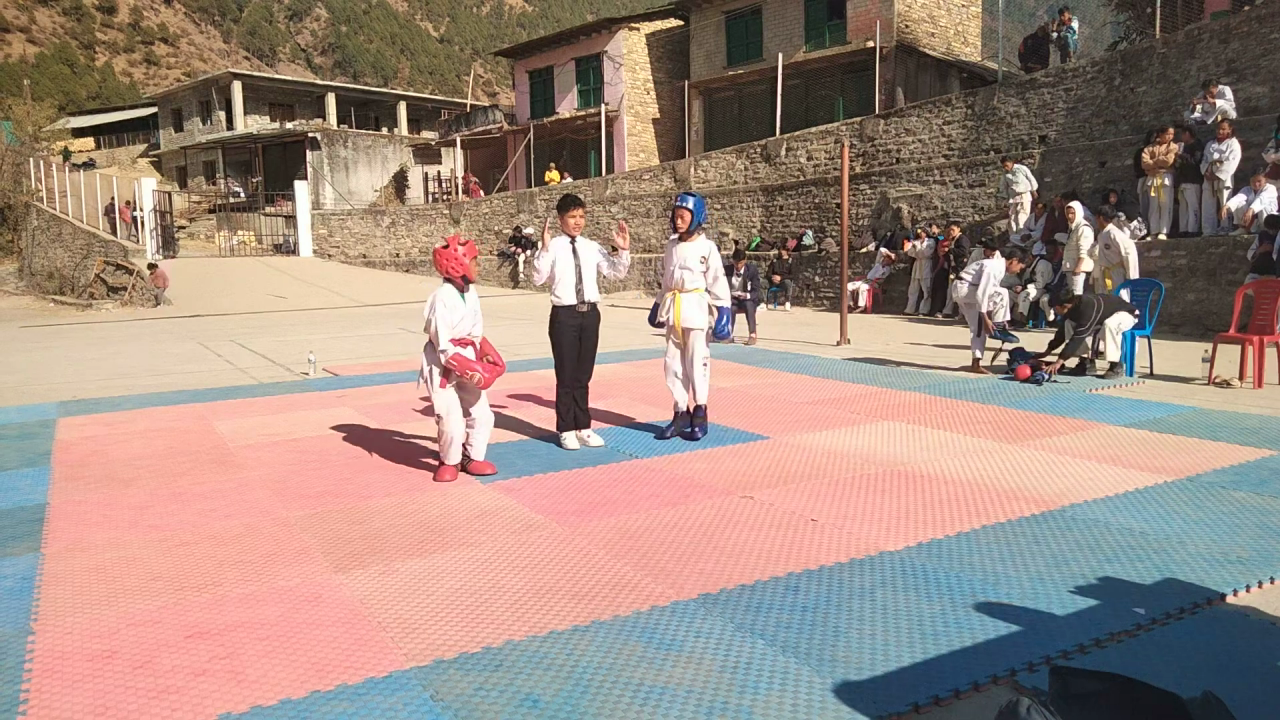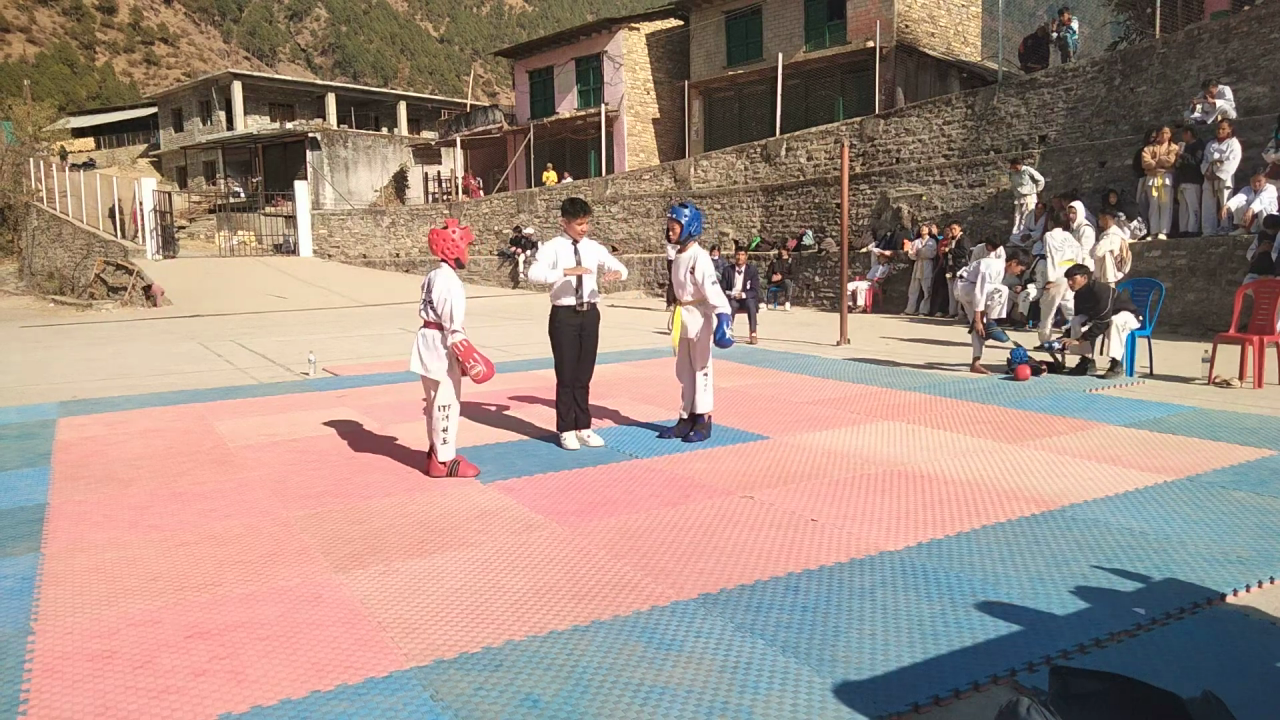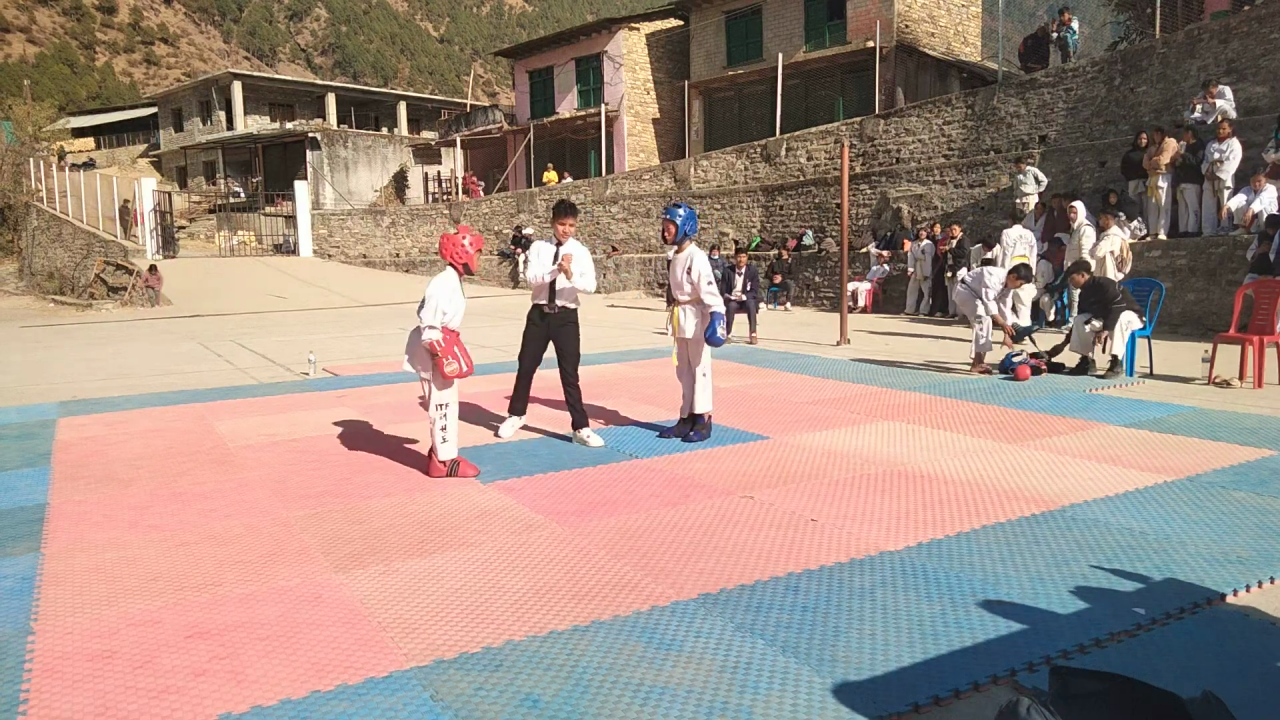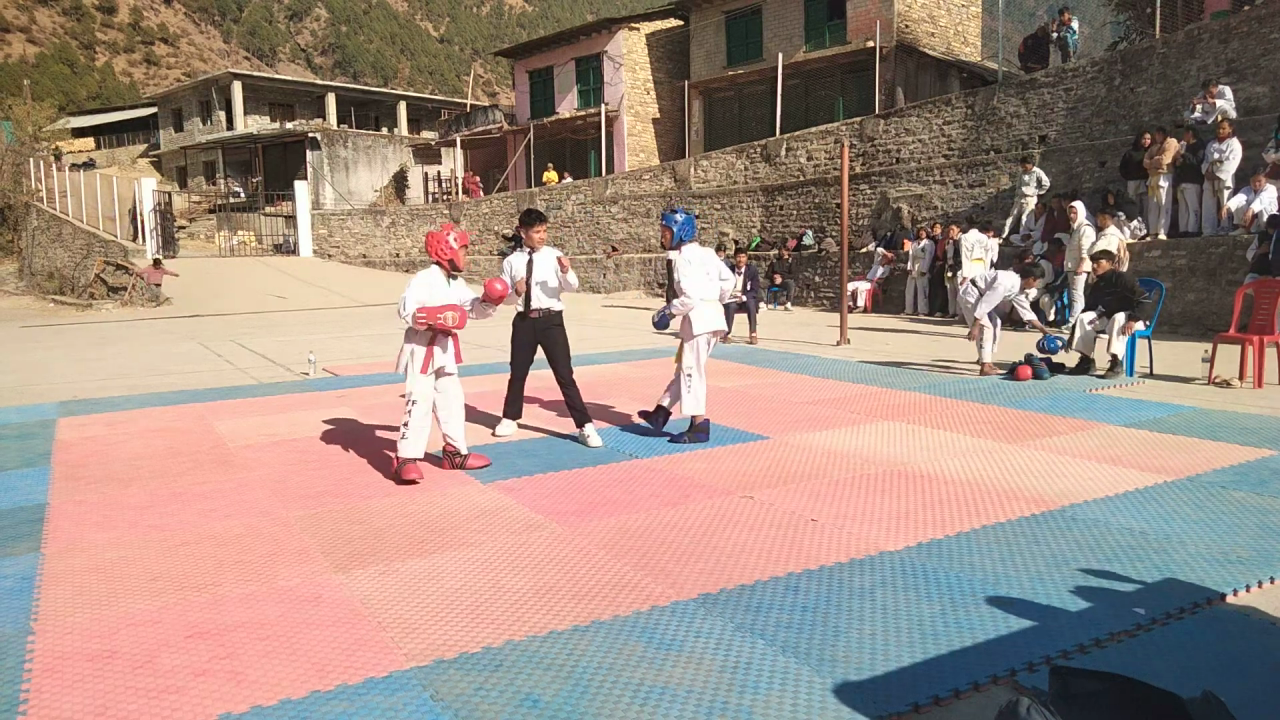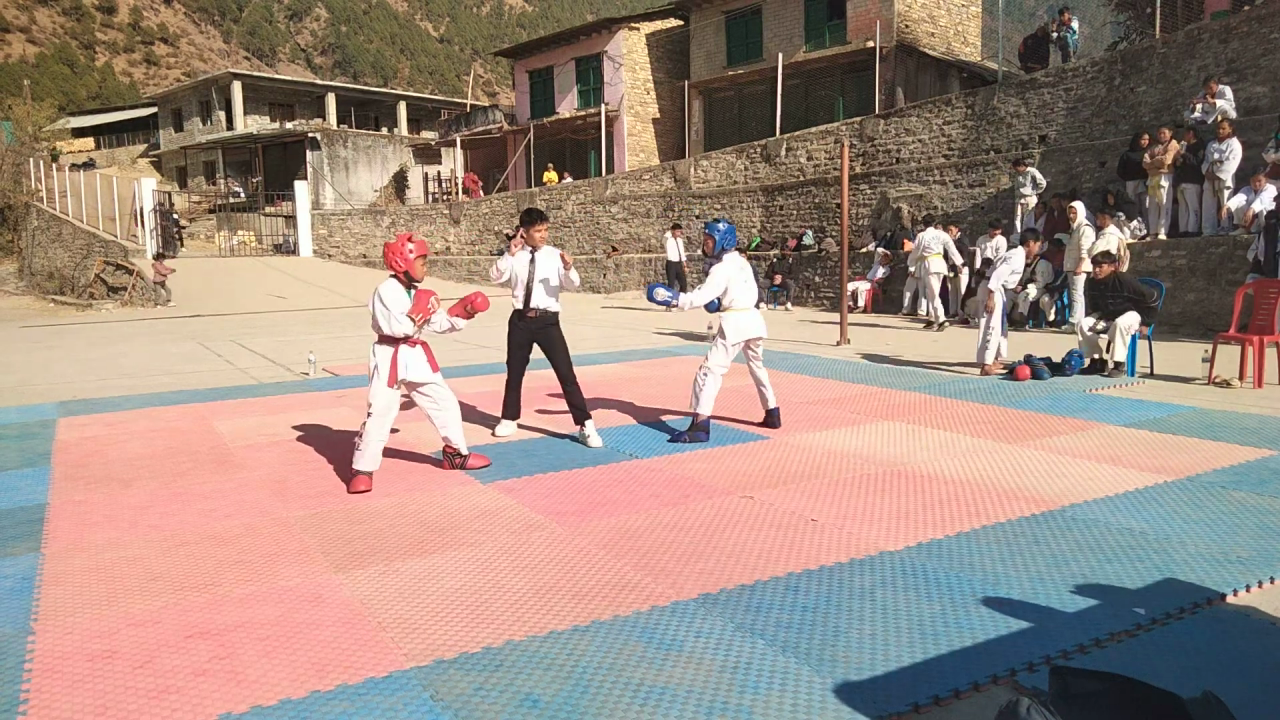
dt=0.7s
person 1, frame 1
left shoulder: (470, 292)
right shoulder: (441, 299)
right elbow: (443, 345)
left wrist: (488, 355)
right wrist: (470, 368)
left hip: (465, 358)
right hip: (443, 362)
left knee: (481, 413)
right knee: (450, 417)
left ankle: (473, 456)
right ankle: (449, 461)
person 1, frame 2
left shoulder: (433, 276)
right shoulder: (449, 281)
right elbow: (453, 324)
right wrist: (468, 357)
left hip: (428, 341)
right hip: (442, 347)
left knee: (437, 405)
right knee: (446, 405)
left ankle: (438, 454)
right ankle: (444, 461)
person 1, frame 3
left shoulder: (454, 281)
right shoulder: (444, 283)
right elbow: (429, 324)
left wrist: (456, 351)
right wrist: (442, 354)
left hip: (443, 348)
right hip: (433, 349)
left knee: (447, 401)
right knee: (442, 402)
left ankle: (443, 452)
right ankle: (443, 460)
person 1, frame 4
left shoulder: (456, 282)
right shoulder: (425, 278)
left elbow: (476, 308)
right elbow: (408, 312)
left wrist: (490, 298)
right wrist: (438, 317)
left hip: (444, 346)
right hip: (421, 346)
left knee: (452, 399)
right knee: (419, 400)
left ankle: (455, 453)
right ankle: (407, 460)
person 1, frame 5
left shoulder: (418, 292)
right shoulder: (386, 291)
left elbow: (440, 322)
right elbow: (396, 327)
left wrist: (465, 310)
right wrist: (420, 311)
left hip: (417, 356)
right hip: (390, 358)
left knee: (445, 403)
right knee: (379, 413)
left ankle: (456, 453)
right ankle: (362, 470)
person 2, frame 1
left shoulder: (592, 248)
right shoulder: (553, 248)
left elbow: (616, 273)
right elbow: (538, 279)
left wrist: (623, 250)
right wrist: (544, 249)
left hip: (590, 313)
right hip: (564, 315)
left knee: (583, 375)
right knee: (566, 375)
left ankle: (583, 427)
right ankle: (566, 430)
person 2, frame 2
left shoulder: (594, 247)
right shoulder: (552, 247)
left elbow: (619, 267)
right elbow: (534, 273)
left wrist: (617, 272)
right wrist: (567, 271)
left hip: (589, 314)
right hip: (564, 314)
left knee: (584, 375)
right knee: (566, 375)
left ankle: (583, 427)
right ankle: (566, 430)
person 2, frame 3
left shoulder: (581, 252)
right shoulder: (539, 248)
left elbow: (591, 285)
right elbow: (532, 278)
left wrist: (570, 275)
right wrist: (555, 269)
left hip: (566, 316)
right hip: (539, 314)
left knee: (570, 374)
right knee: (526, 367)
left ankle: (581, 428)
right ankle: (515, 415)
person 2, frame 4
left shoulder: (554, 256)
right shoulder: (512, 261)
left elbow: (572, 287)
right elbow: (503, 296)
left wrist: (566, 272)
right wrist: (515, 293)
left hip: (551, 320)
right hip: (524, 321)
left knee: (564, 374)
right knee: (518, 372)
left ankle: (585, 427)
right ankle: (510, 419)
person 2, frame 5
left shoulder: (555, 255)
right shoulder: (514, 257)
left elbow: (573, 284)
right elbow: (495, 276)
left wrist: (568, 268)
right wrist: (509, 254)
left hip: (547, 320)
right hip: (520, 320)
left knee: (565, 370)
right knee: (515, 372)
left ankle: (585, 426)
right ankle: (509, 419)
person 3, frame 1
left shoulder: (706, 247)
right shoulder: (672, 245)
left elbow: (718, 281)
left wrist: (723, 312)
right wrist: (658, 305)
left hip: (697, 306)
right hip: (673, 307)
left knee: (696, 360)
right knee: (673, 361)
left ankle: (699, 413)
right ankle: (681, 414)
person 3, frame 2
left shoulder: (699, 256)
right shoulder: (680, 255)
left elbow: (712, 289)
left wrist: (723, 318)
left hip: (699, 318)
right hip: (683, 318)
left knee: (701, 369)
right knee: (685, 370)
left ankle: (703, 421)
right ankle: (687, 419)
person 3, frame 3
left shoulder: (696, 256)
right shoulder: (675, 255)
left elbow: (710, 290)
left wrist: (716, 317)
left hip: (696, 317)
right hip: (681, 318)
left knee: (700, 369)
right knee: (684, 371)
left ankle: (703, 420)
right ankle: (687, 418)
person 3, frame 4
left shoulder: (684, 258)
right shoulder: (706, 253)
left elbow: (689, 297)
right elbow: (728, 279)
left wrist: (667, 311)
left hip: (699, 317)
right hip: (713, 313)
left knee: (691, 369)
right knee: (685, 367)
left ankle: (699, 426)
right ankle: (661, 413)
person 3, frame 5
left shoulder: (722, 268)
right shoulder: (743, 262)
left elbow: (701, 297)
left wrist: (673, 298)
right wrist: (723, 302)
left hip: (734, 322)
right hip: (753, 319)
left knee: (711, 370)
right knee: (756, 366)
left ankle: (700, 425)
right ankle: (772, 414)
